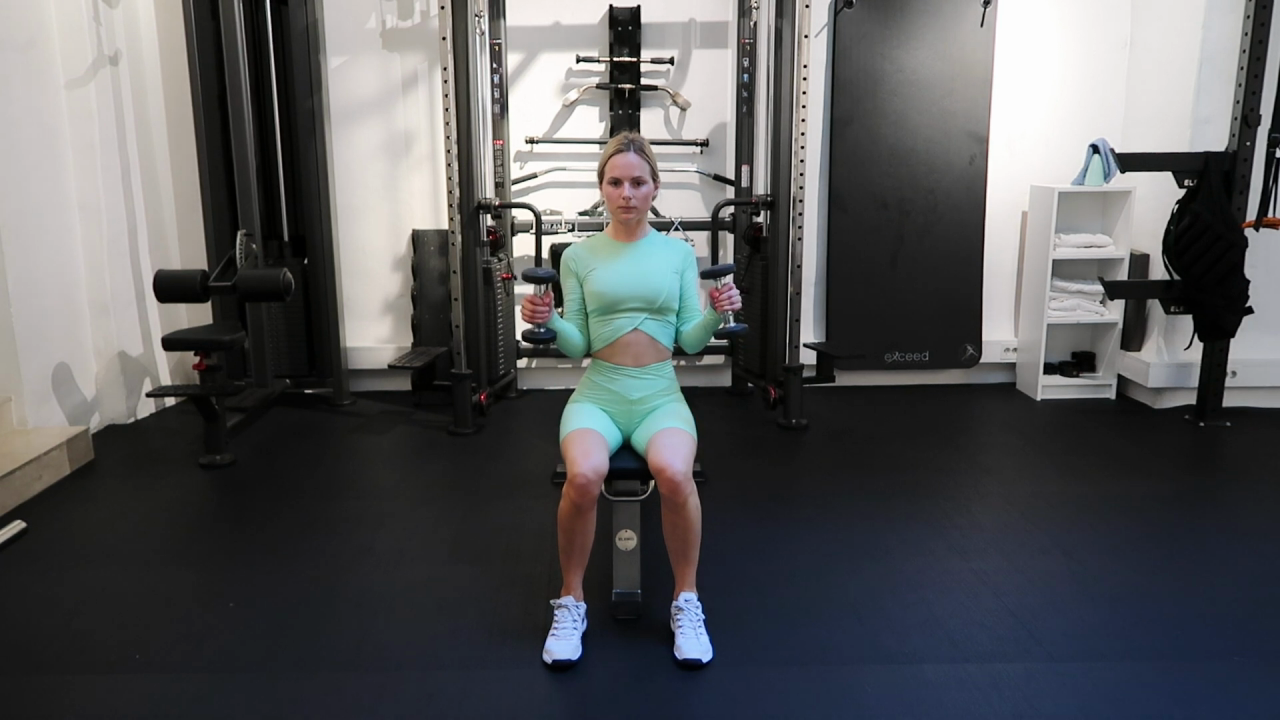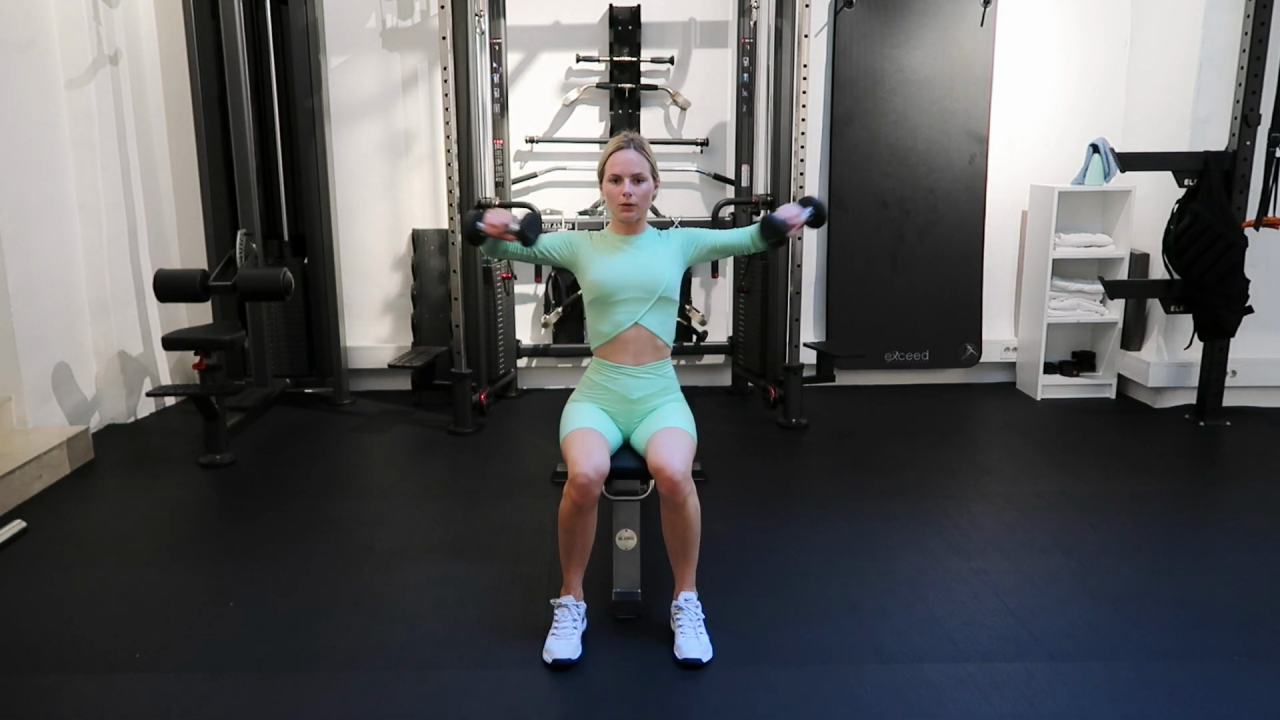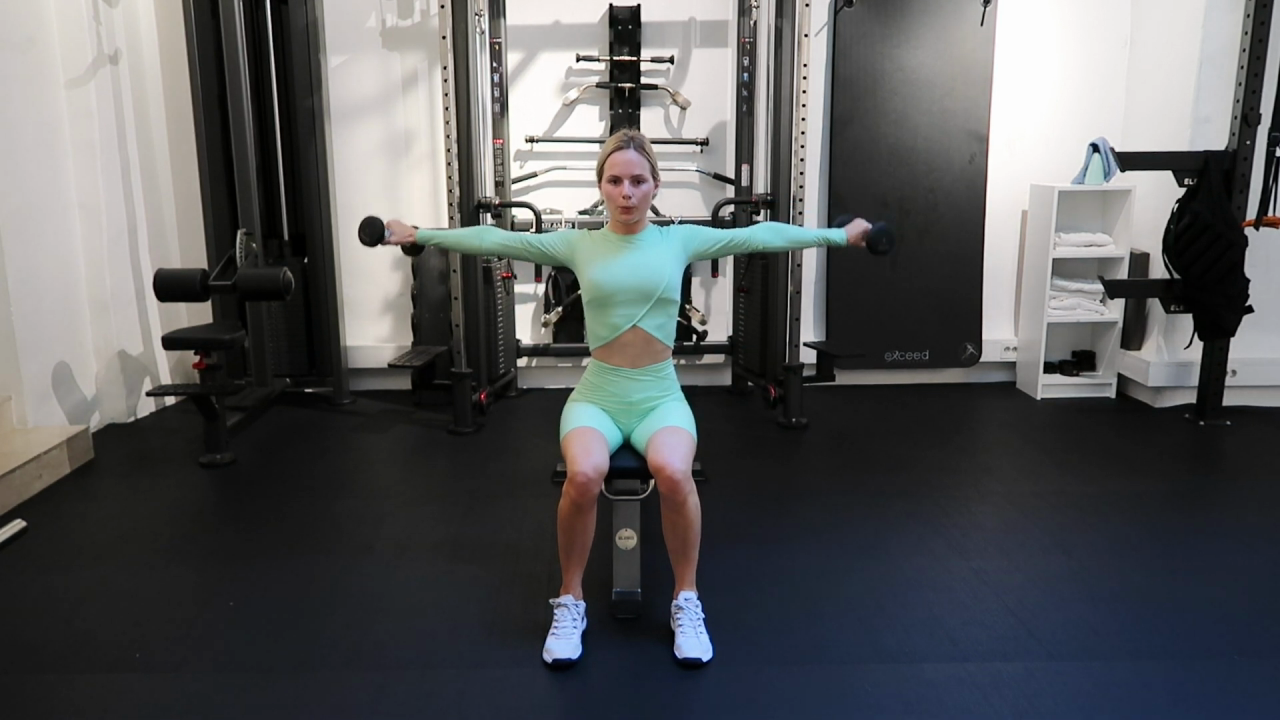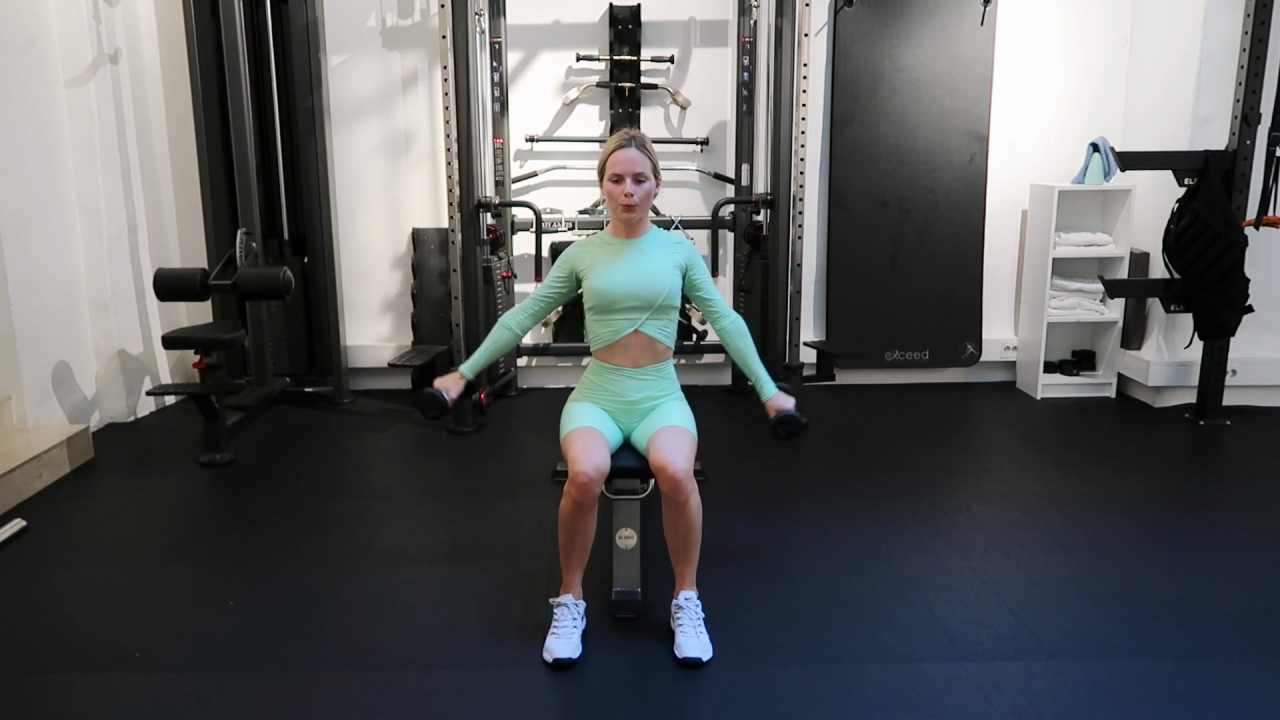
dt=1s
person 1, frame 1
left shoulder: (678, 252)
right shoulder: (578, 255)
left elbow: (691, 340)
right elbow: (575, 345)
left wrist: (716, 315)
right wrist: (546, 322)
left hip: (660, 395)
right hip: (597, 395)
left knee: (675, 475)
right knee: (583, 477)
left ankle: (687, 602)
right ankle: (570, 604)
person 1, frame 2
left shoulder: (678, 242)
right shoulder: (580, 246)
left elbow: (752, 238)
right elbow: (496, 248)
left wrist: (786, 216)
right wrist: (493, 225)
left hip: (661, 393)
right hip: (599, 393)
left knee: (673, 475)
right knee: (585, 476)
left ankle: (686, 602)
right ankle: (570, 602)
person 1, frame 3
left shoulder: (680, 240)
right shoulder: (577, 244)
left elbow: (759, 236)
right elbow: (496, 239)
left wrist: (838, 234)
right wrist: (419, 235)
left hip: (661, 395)
right hip: (596, 395)
left knee: (673, 473)
right knee: (583, 475)
left ankle: (686, 601)
right ankle: (569, 602)
person 1, frame 4
left shoulder: (680, 250)
right shoulder: (581, 254)
left elbow: (725, 319)
right elbow: (523, 314)
left wrist: (768, 388)
right wrist: (464, 372)
left hip: (661, 395)
right hip: (597, 395)
left knee: (675, 473)
right knee: (584, 476)
left ankle: (686, 601)
right ankle: (569, 601)
